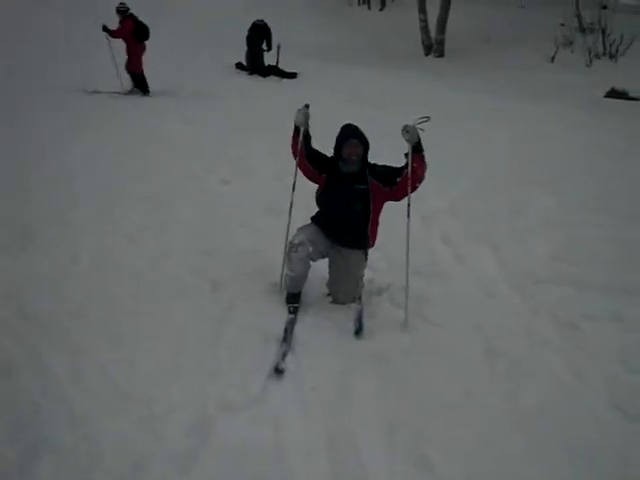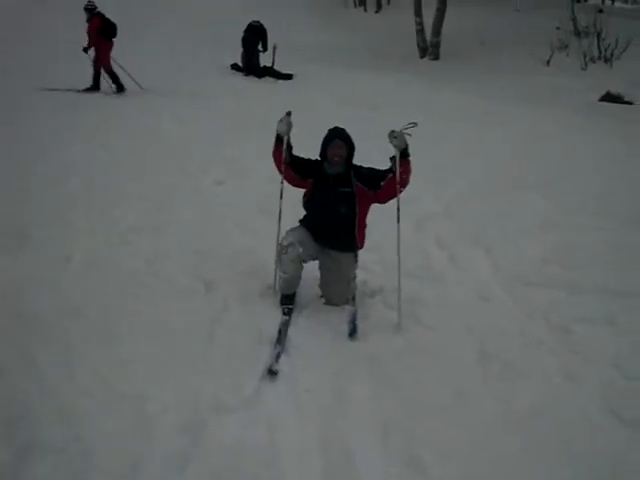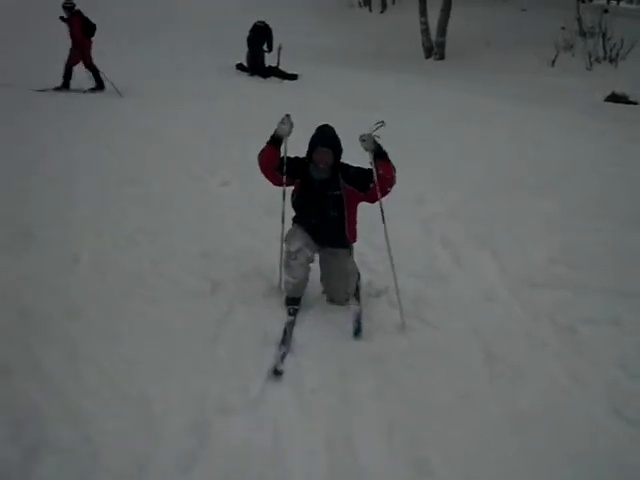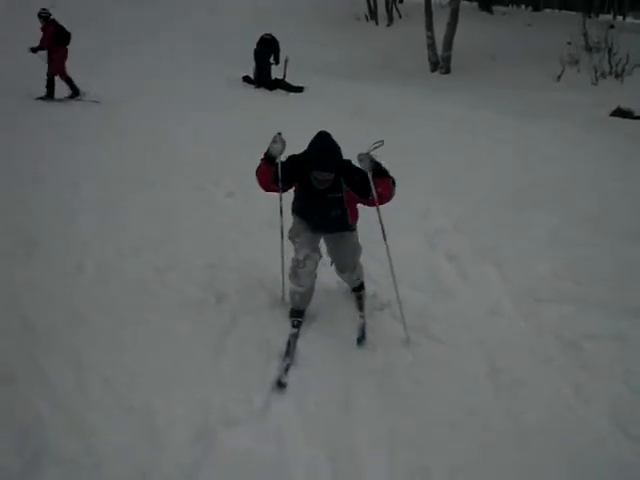
dt=0.4s
person 1, frame 1
left shoulder: (376, 177)
right shoulder: (327, 168)
left elbow: (410, 179)
right elbow: (303, 157)
left wrist: (415, 148)
right wrist: (301, 130)
left hip: (352, 246)
right hip: (322, 232)
left knee: (343, 298)
right knee: (298, 246)
left ankle: (351, 279)
right ankle: (293, 290)
person 1, frame 2
left shoulder: (361, 179)
right shoulder: (312, 172)
left elbow: (396, 182)
right elbow: (285, 165)
left wrist: (401, 153)
right wrist: (282, 138)
left hip: (342, 247)
right hip: (311, 234)
left knee: (336, 300)
right knee: (289, 246)
left ankle: (346, 277)
right ankle: (288, 293)
person 1, frame 3
left shoulder: (348, 177)
right shoulder: (300, 170)
left elbow: (384, 183)
right elbow: (269, 168)
left wrist: (376, 153)
right wrist: (278, 139)
left hip: (337, 242)
right hip: (305, 231)
left knee: (339, 298)
right knee: (297, 252)
left ankle: (349, 275)
right ankle: (294, 295)
person 1, frame 4
left shoulder: (349, 173)
right shoulder: (298, 167)
left elbow: (385, 193)
right elbow: (268, 182)
left wrist: (373, 170)
right wrist: (271, 157)
left hip: (340, 228)
right hip: (306, 223)
left knee: (347, 267)
right knee: (305, 260)
left ankle: (356, 284)
right ankle: (298, 306)
